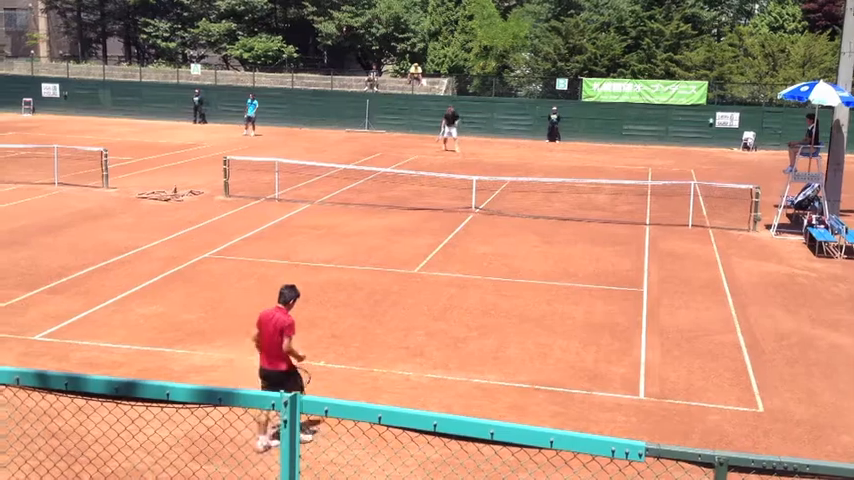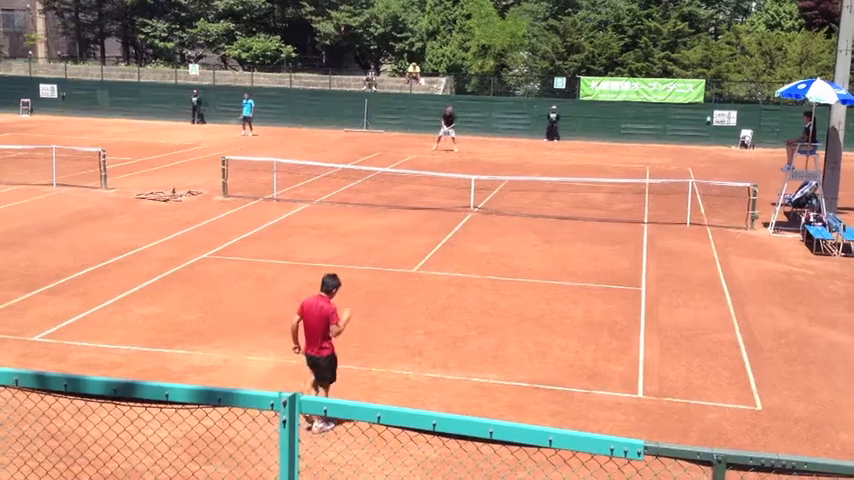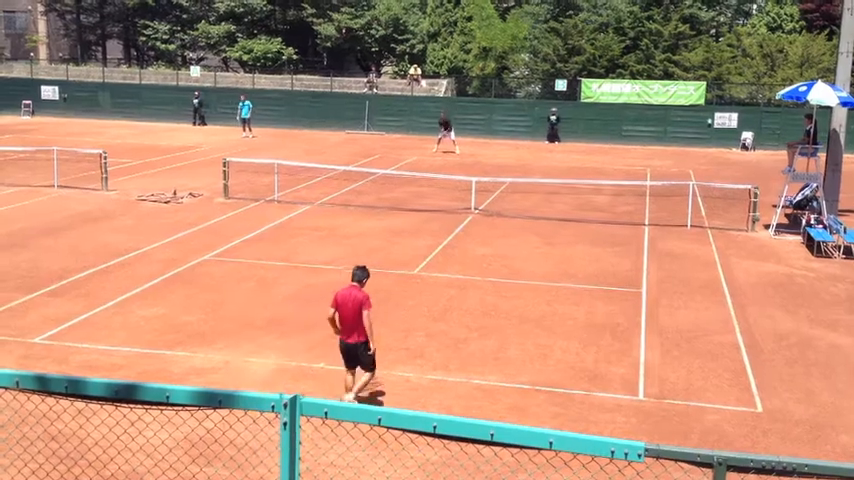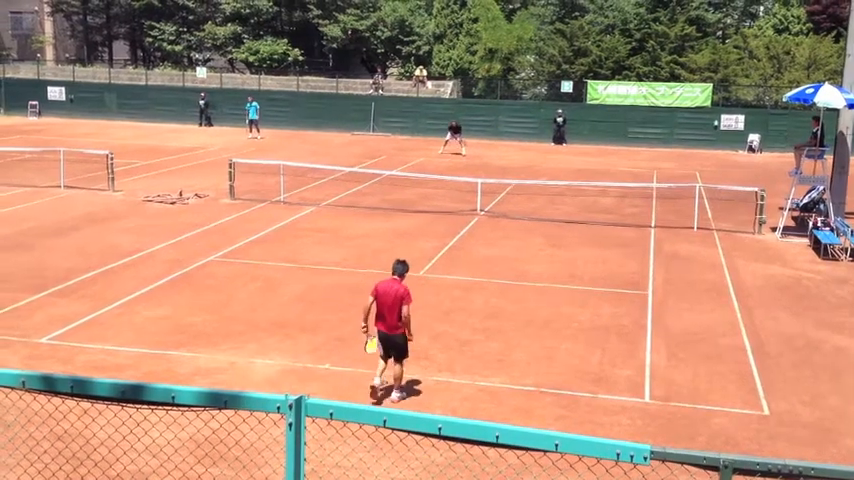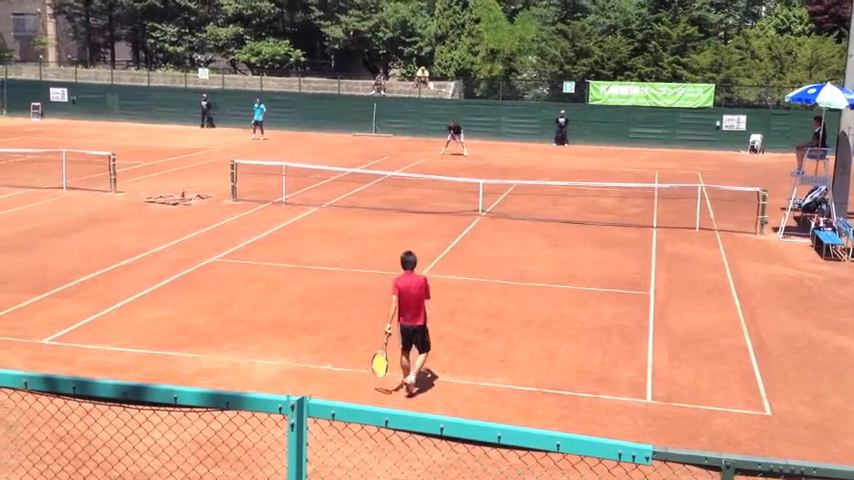
dt=0.5s
person 1, frame 1
left shoulder: (264, 314)
right shoulder: (287, 320)
left elbow: (256, 338)
right elbow: (286, 348)
right wrist: (298, 356)
left hip: (265, 367)
right hip: (283, 368)
left ankle: (262, 440)
right ankle: (298, 432)
person 1, frame 2
left shoulder: (306, 302)
right shoulder: (330, 308)
left elbow: (294, 325)
right elbow: (335, 332)
left wrist: (295, 343)
right wrist: (346, 319)
left hip: (309, 353)
right hip: (325, 354)
left knee: (317, 380)
right knee: (324, 387)
right ankle: (320, 422)
person 1, frame 3
left shoulder: (339, 294)
right shoulder: (363, 296)
left elbow: (330, 316)
right elbow: (366, 320)
left wrist: (336, 329)
right wrist: (372, 342)
left hip: (344, 341)
right hip: (360, 341)
left knee: (350, 371)
right knee: (370, 372)
left ankle: (350, 402)
right ankle: (351, 396)
person 1, frame 4
left shoulder: (379, 285)
right shoulder: (404, 290)
left elbow: (368, 306)
right elbow: (405, 315)
left wrist: (364, 322)
right wrist: (409, 332)
left hip: (381, 330)
right hip: (397, 332)
left knee: (384, 357)
right knee: (399, 362)
left ankle: (377, 380)
right ankle: (396, 392)
person 1, frame 5
left shoulder: (397, 282)
right shoulder: (422, 279)
left elbow: (394, 304)
left wrist: (389, 323)
left hip: (404, 324)
right hip: (420, 324)
left knee: (405, 353)
right knee: (423, 353)
left ankle: (406, 379)
right ankle: (412, 377)
